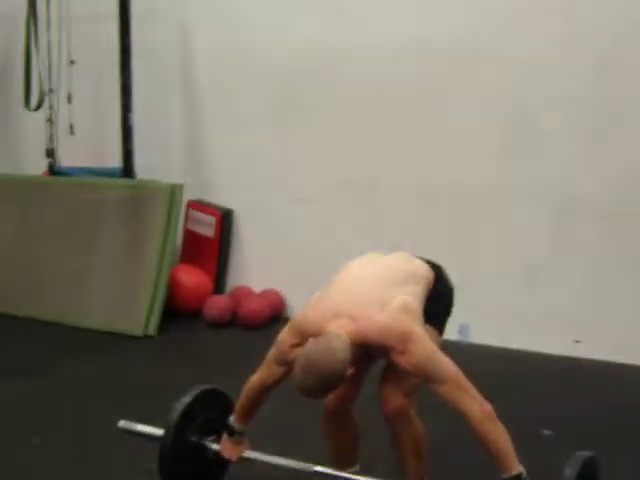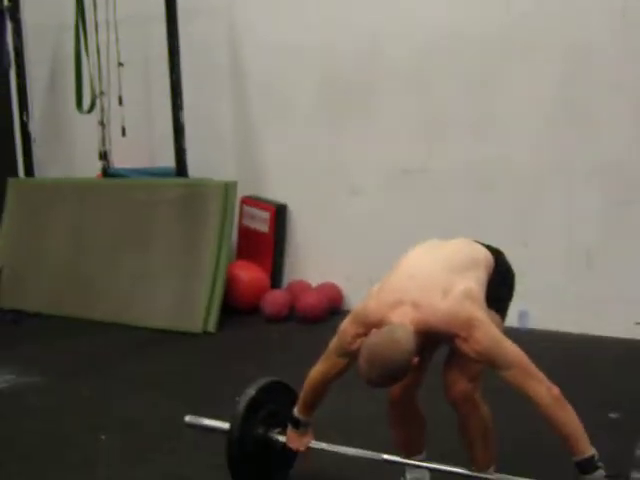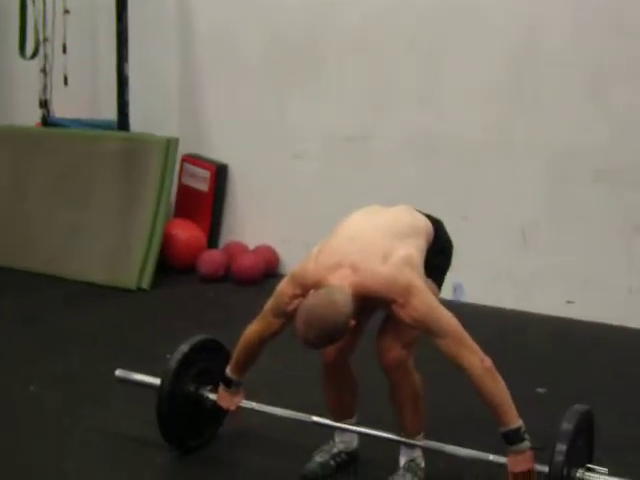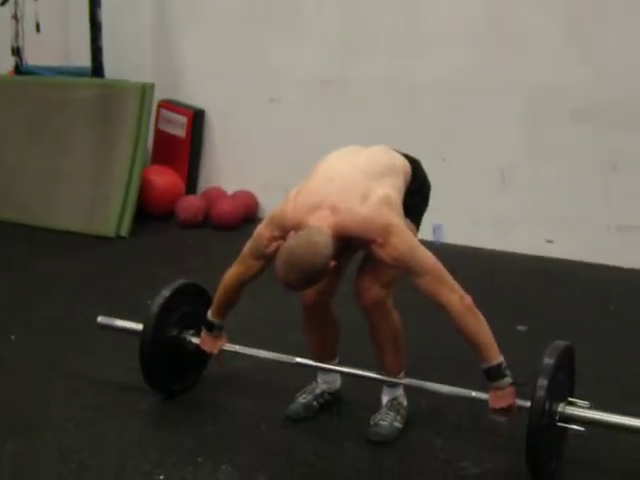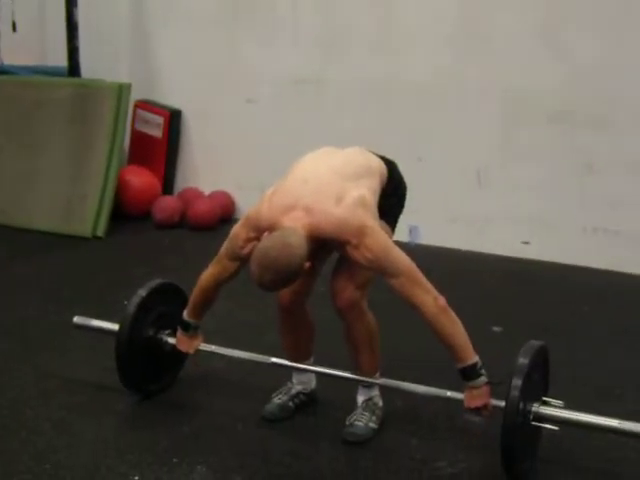
dt=0.3s
person 1, frame 1
left shoulder: (403, 342)
right shoulder: (301, 332)
left elbow: (478, 408)
right elbow: (261, 380)
right wrist: (234, 433)
left hip: (428, 289)
left knee: (395, 404)
right knee: (335, 404)
person 1, frame 2
left shoulder: (467, 328)
right shoulder: (363, 322)
left elbow: (546, 392)
right elbow: (324, 371)
right wrist: (299, 425)
left knee: (460, 388)
right knee: (399, 394)
person 1, frame 3
left shoulder: (404, 294)
right shoulder: (302, 283)
left elbow: (477, 362)
right elbow: (258, 330)
left wrist: (517, 440)
right wrist: (231, 382)
left knee: (394, 355)
right knee: (333, 356)
right ankle: (344, 442)
person 1, frame 4
left shoulder: (383, 232)
right shoulder: (281, 225)
left elbow: (458, 300)
right elbow: (238, 273)
left wrist: (498, 377)
right wrist: (213, 327)
left knee: (372, 294)
right knee: (313, 298)
left ankle: (395, 396)
right ankle: (327, 383)
person 1, frame 5
left shoulder: (357, 234)
right shoulder: (256, 225)
left elbow: (431, 301)
right elbow: (214, 274)
left wrist: (474, 376)
right wrist: (189, 326)
left knee: (347, 296)
right knee: (288, 299)
left ankle: (370, 396)
right ankle: (302, 383)
